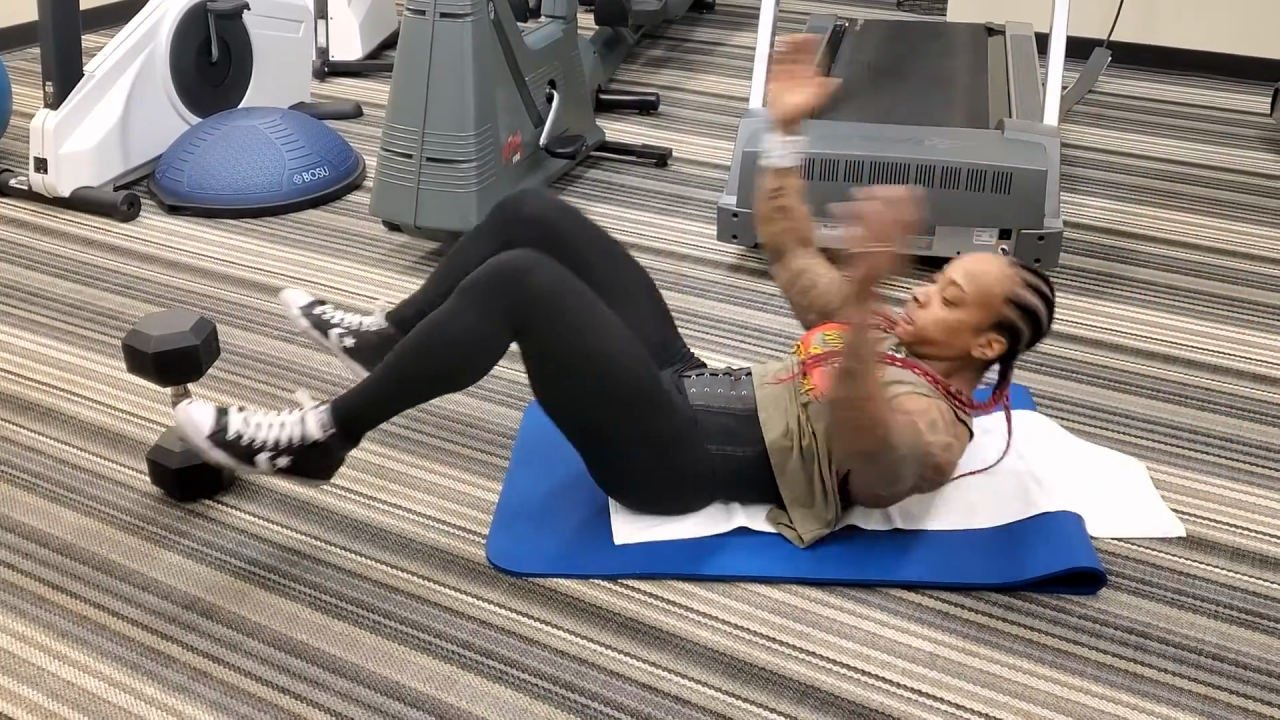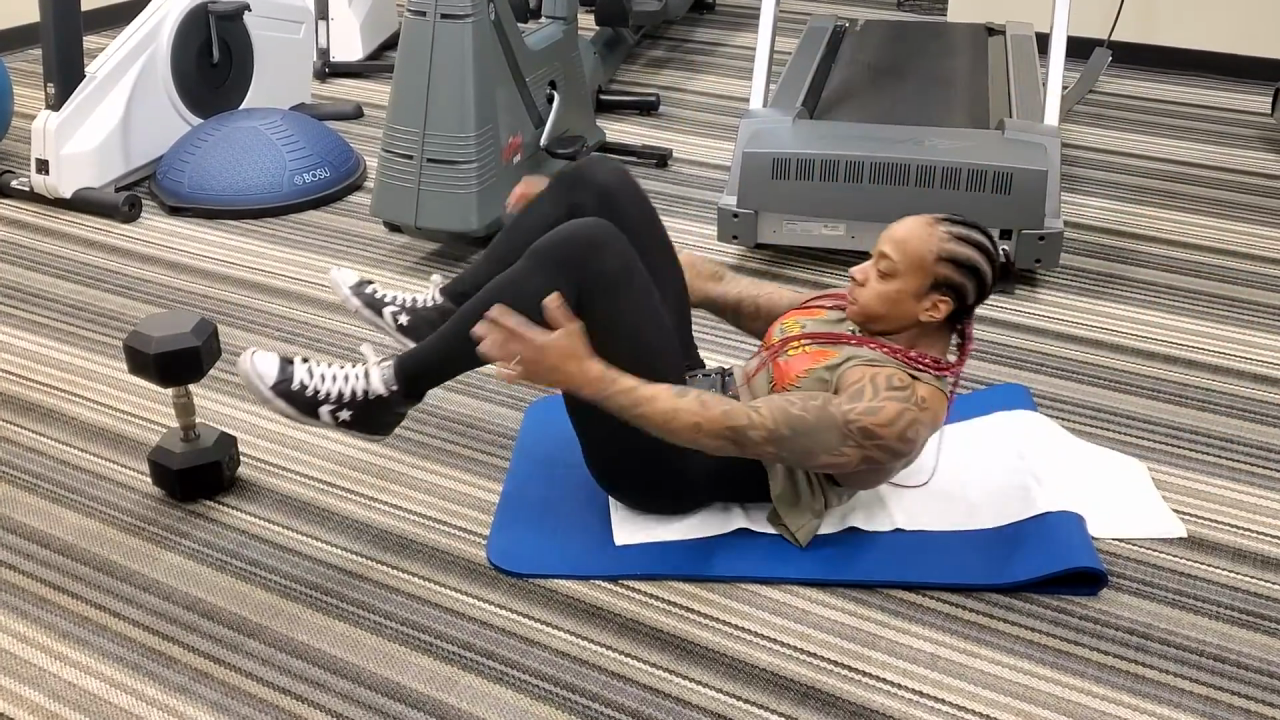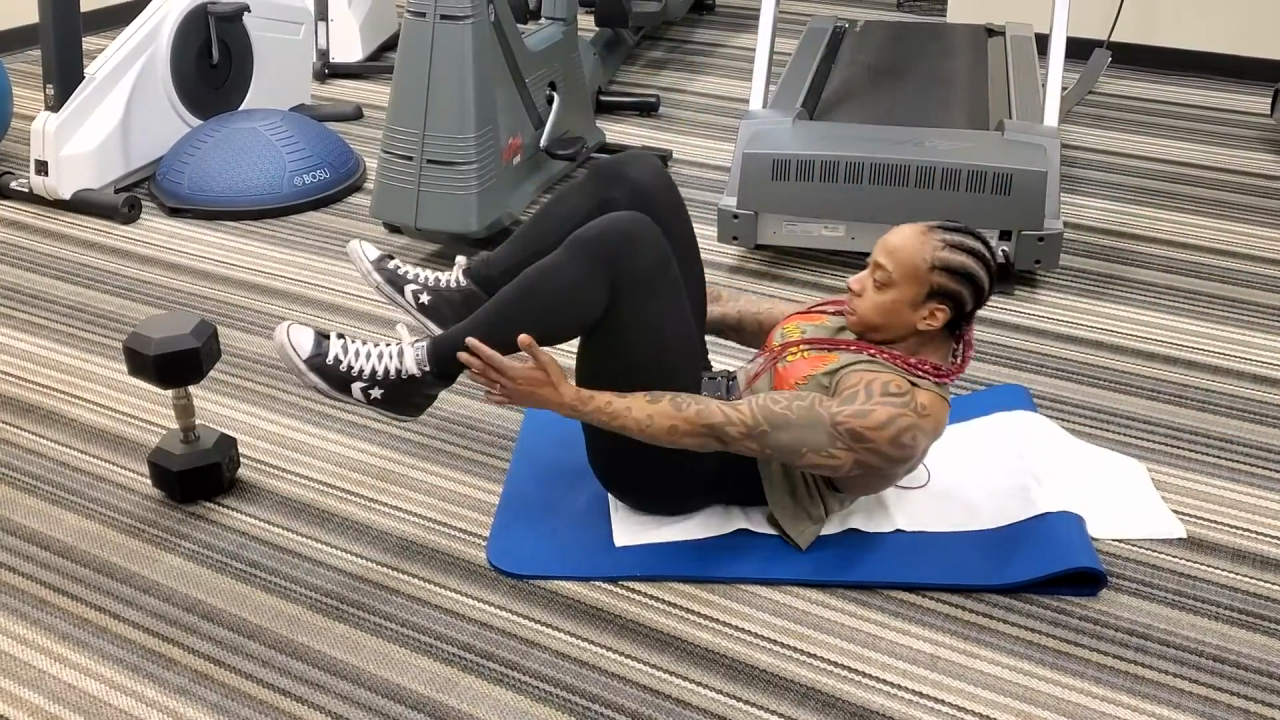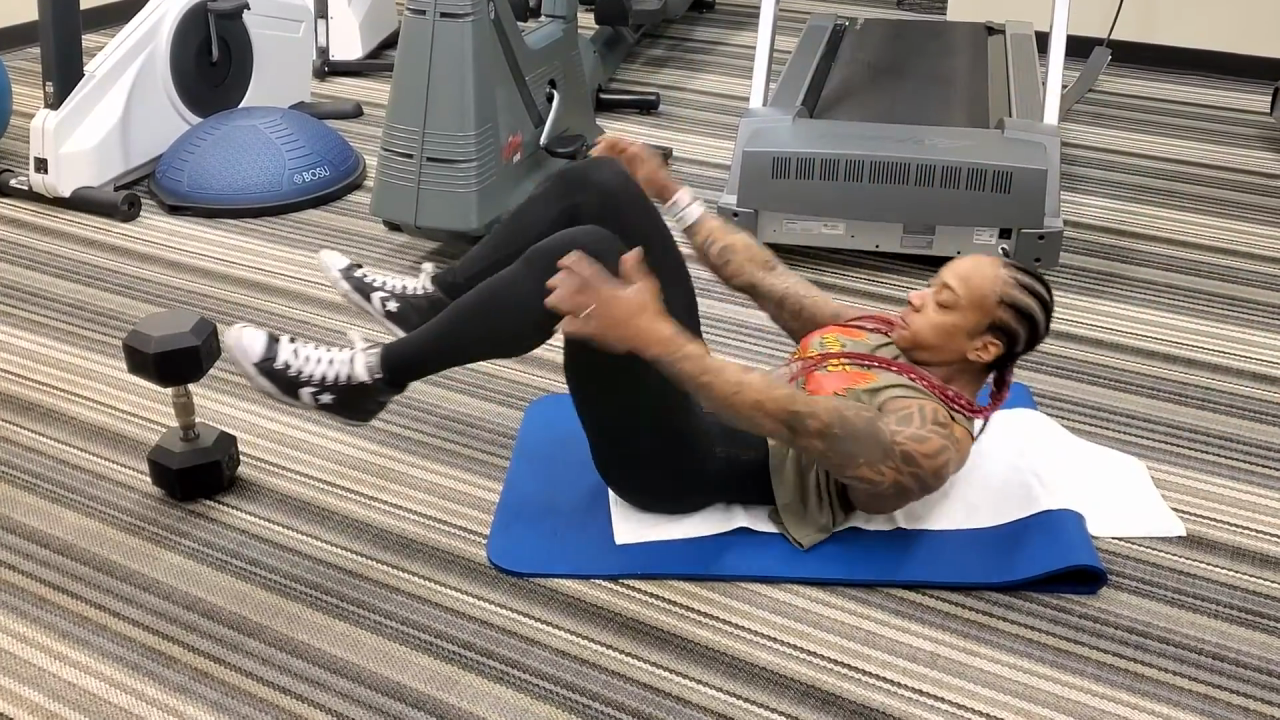
dt=0.2s
person 1, frame 1
left shoulder: (928, 435)
right shoulder: (893, 326)
left elbow: (858, 437)
right elbow: (787, 247)
right wrist: (788, 128)
left hip: (671, 461)
right hip: (691, 392)
left knee: (514, 279)
right knee: (535, 217)
left ankle: (323, 437)
right ankle: (380, 339)
person 1, frame 2
left shoulder: (894, 409)
right shoulder: (871, 317)
left elbow: (740, 432)
right elbow: (716, 282)
left wrist: (587, 374)
left hip: (666, 468)
right hip: (693, 393)
left knee: (583, 247)
right knee: (600, 183)
left ankle: (383, 389)
right ankle: (442, 311)
person 1, frame 3
left shoulder: (896, 416)
right shoulder: (868, 323)
left elbow: (733, 431)
right elbow: (719, 306)
left wrist: (568, 397)
left hip: (668, 465)
right hip: (689, 390)
left knee: (621, 237)
right knee: (635, 178)
left ankle: (414, 369)
right ankle: (459, 294)
person 1, frame 4
left shoulder: (929, 442)
right shoulder: (895, 330)
left elbow: (786, 422)
right elbow: (764, 277)
left wrist: (651, 337)
right wrist: (668, 192)
left hip: (685, 464)
right hip: (703, 405)
left knee: (583, 252)
right knee: (603, 183)
left ankle: (376, 375)
right ankle: (429, 299)
